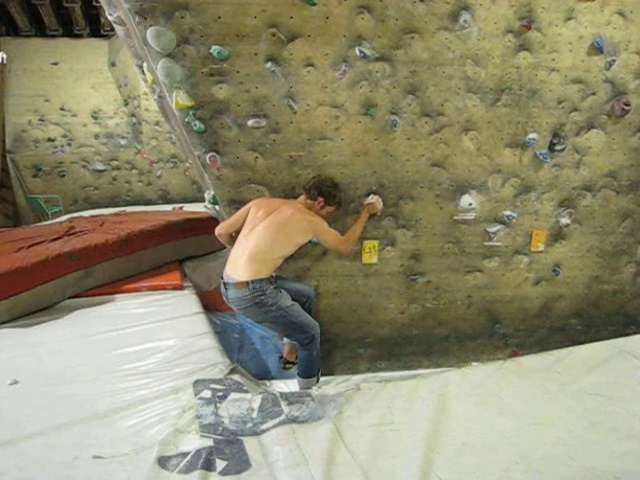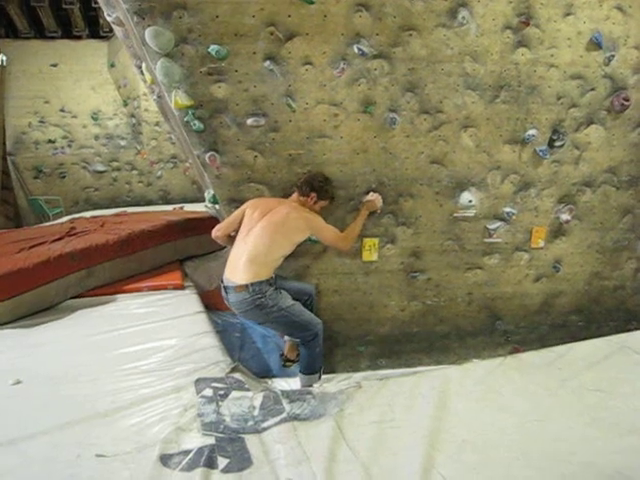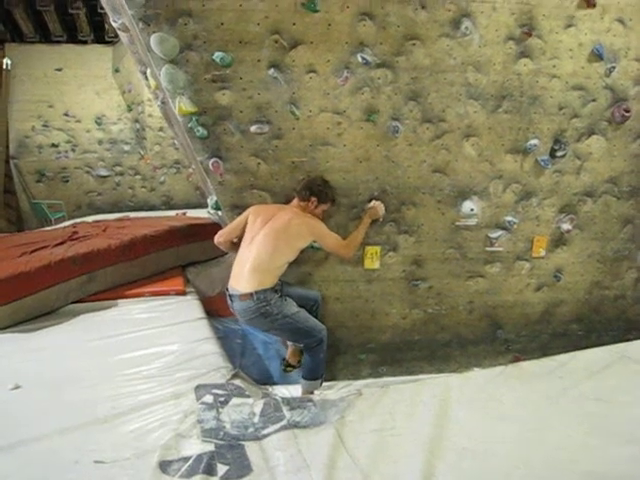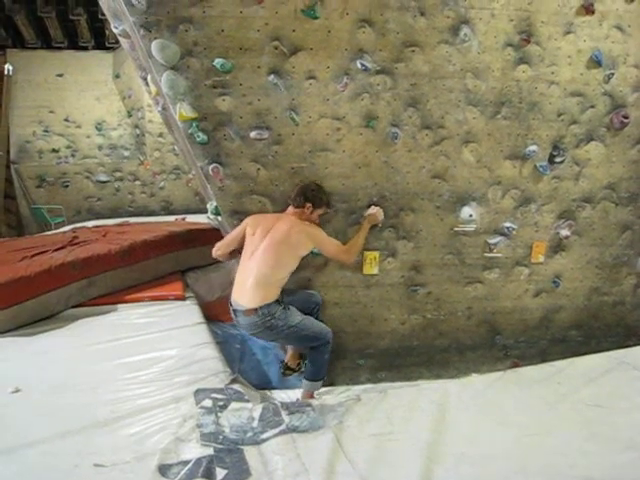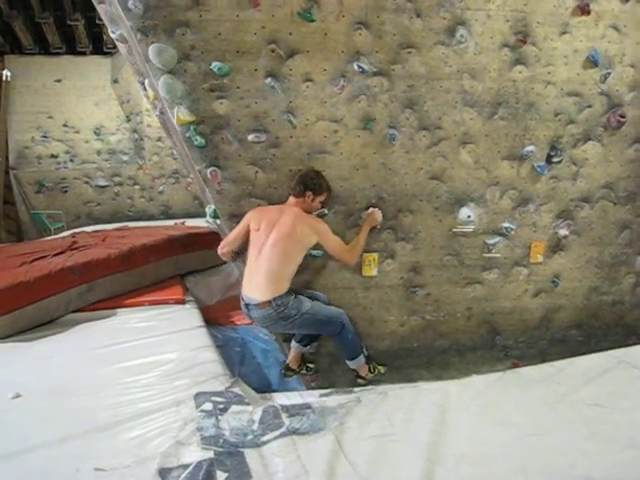
dt=0.5s
person 1, frame 1
left shoulder: (261, 202)
right shoulder: (310, 220)
left elbow: (221, 231)
right elbow: (345, 246)
right wrist: (366, 212)
left hip: (229, 286)
right hip: (251, 293)
left knee: (305, 295)
right knee: (310, 333)
right ankle: (306, 392)
person 1, frame 2
left shoulder: (256, 203)
right shoulder: (305, 217)
left elbow: (218, 234)
right elbow: (345, 243)
right wrist: (365, 210)
left hip: (229, 289)
right hip: (251, 295)
left knee: (306, 294)
right knee: (313, 329)
left ankle: (292, 349)
right ankle: (307, 390)
person 1, frame 3
left shoulder: (258, 209)
right shoulder: (308, 223)
left elbow: (221, 240)
right elbow: (347, 250)
right wrist: (368, 218)
left hip: (234, 297)
right hip: (256, 303)
left knee: (313, 300)
right knee: (317, 336)
left ankle: (293, 356)
right ankle: (308, 396)
person 1, frame 4
left shoulder: (255, 220)
right shoulder: (307, 231)
left elbow: (218, 252)
right elbow: (348, 256)
right wrist: (367, 223)
left hip: (237, 309)
right hip: (259, 317)
left knee: (313, 301)
right knee: (323, 337)
left ankle: (291, 360)
right ankle: (307, 399)
person 1, frame 5
left shoulder: (257, 214)
right shoulder: (312, 224)
left elbow: (223, 250)
right elbow: (350, 257)
left wrist: (237, 259)
right wrist: (367, 225)
left hip: (248, 305)
right hip: (272, 310)
left knee: (320, 303)
right knee: (339, 320)
left ankle: (293, 361)
right ankle: (362, 370)
